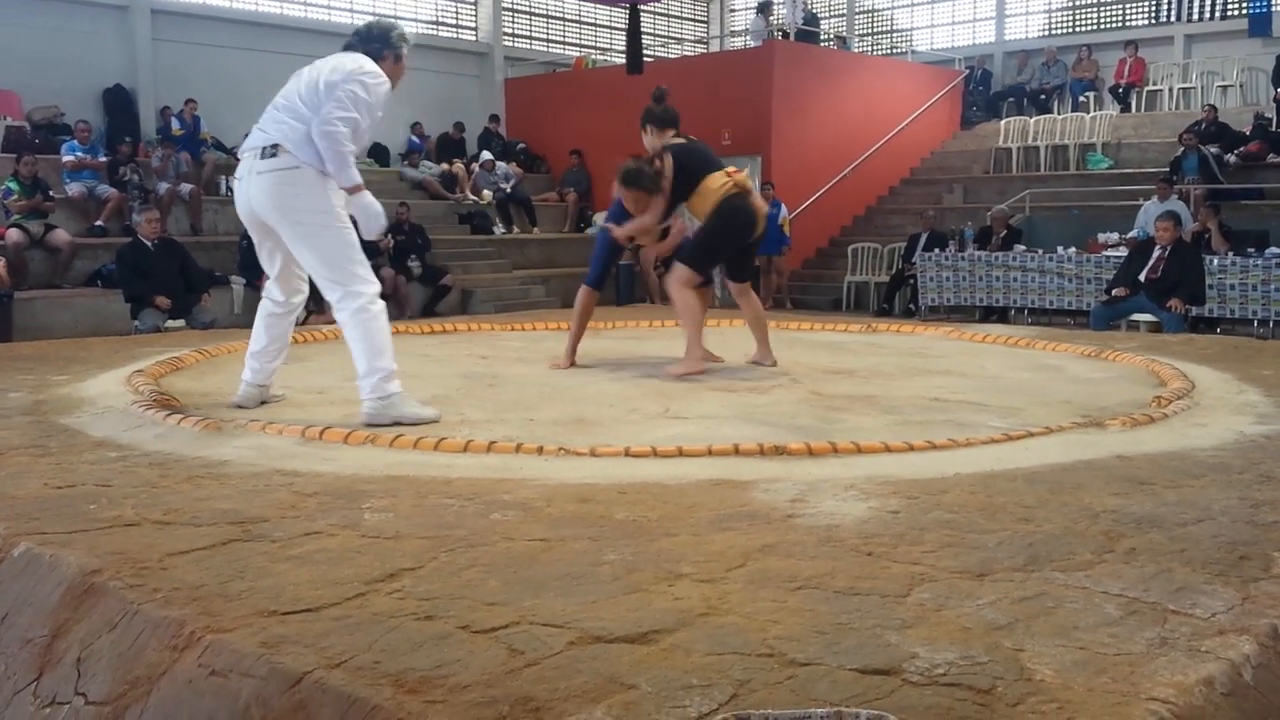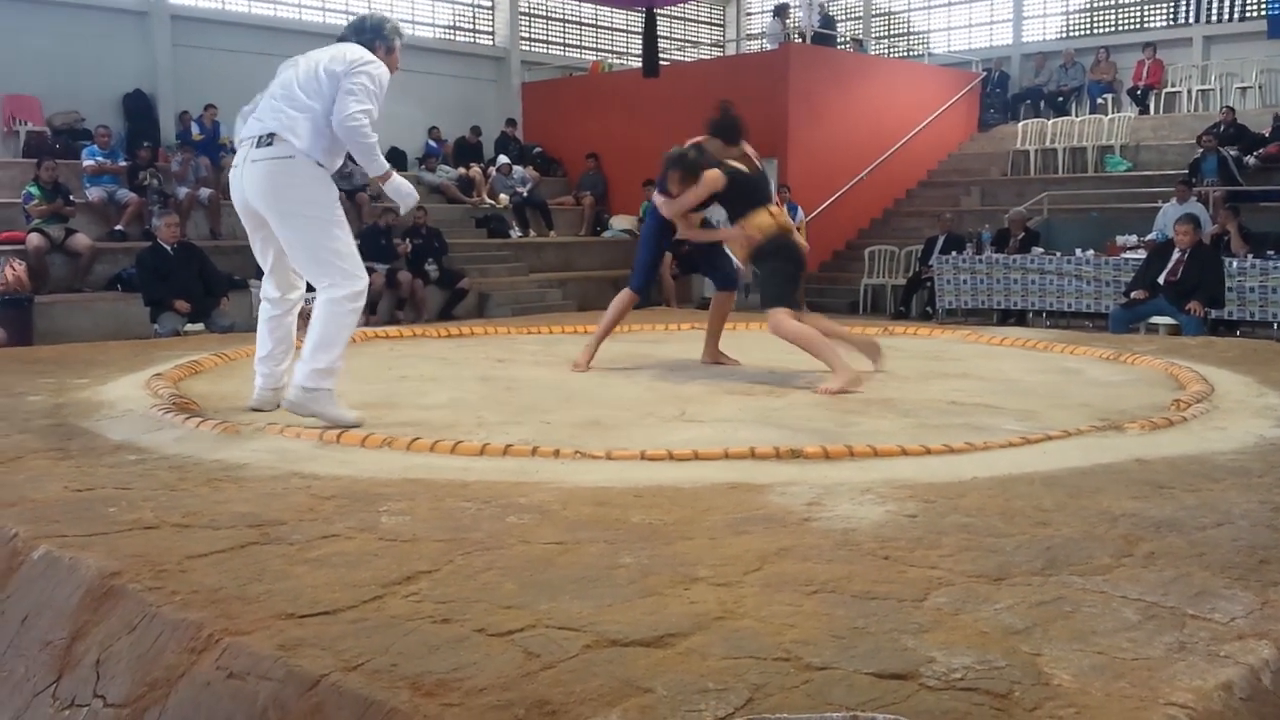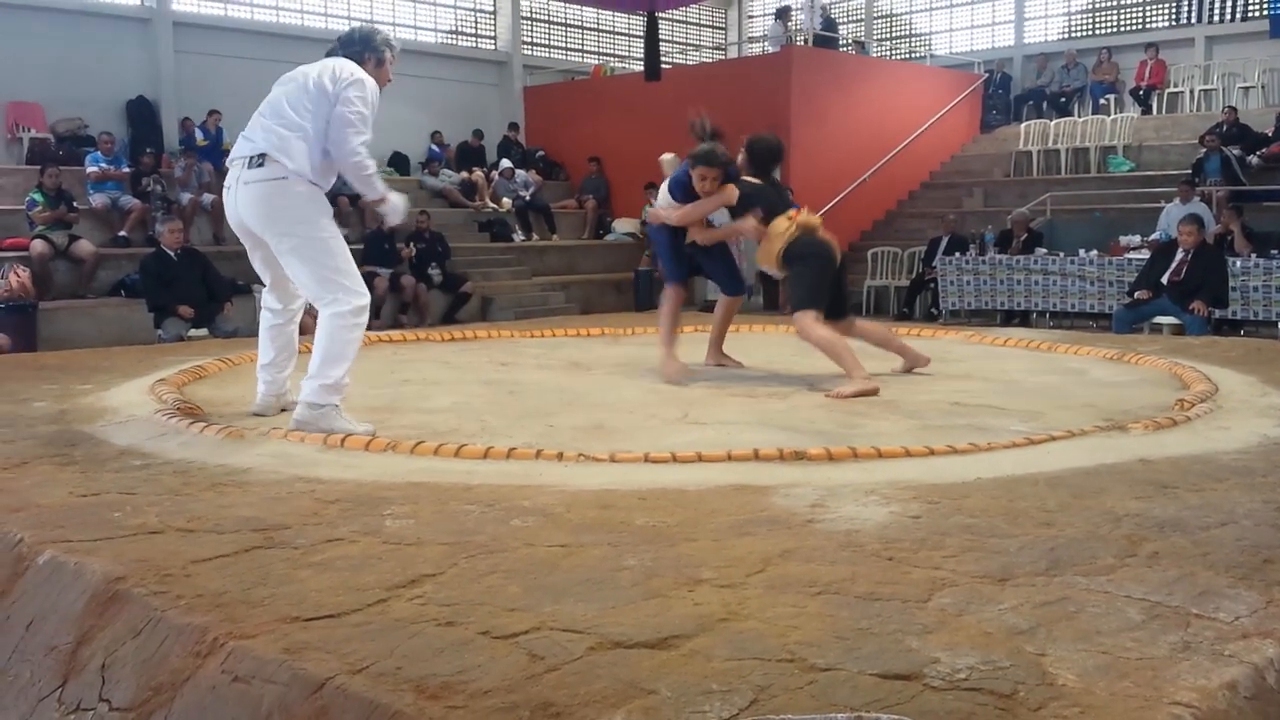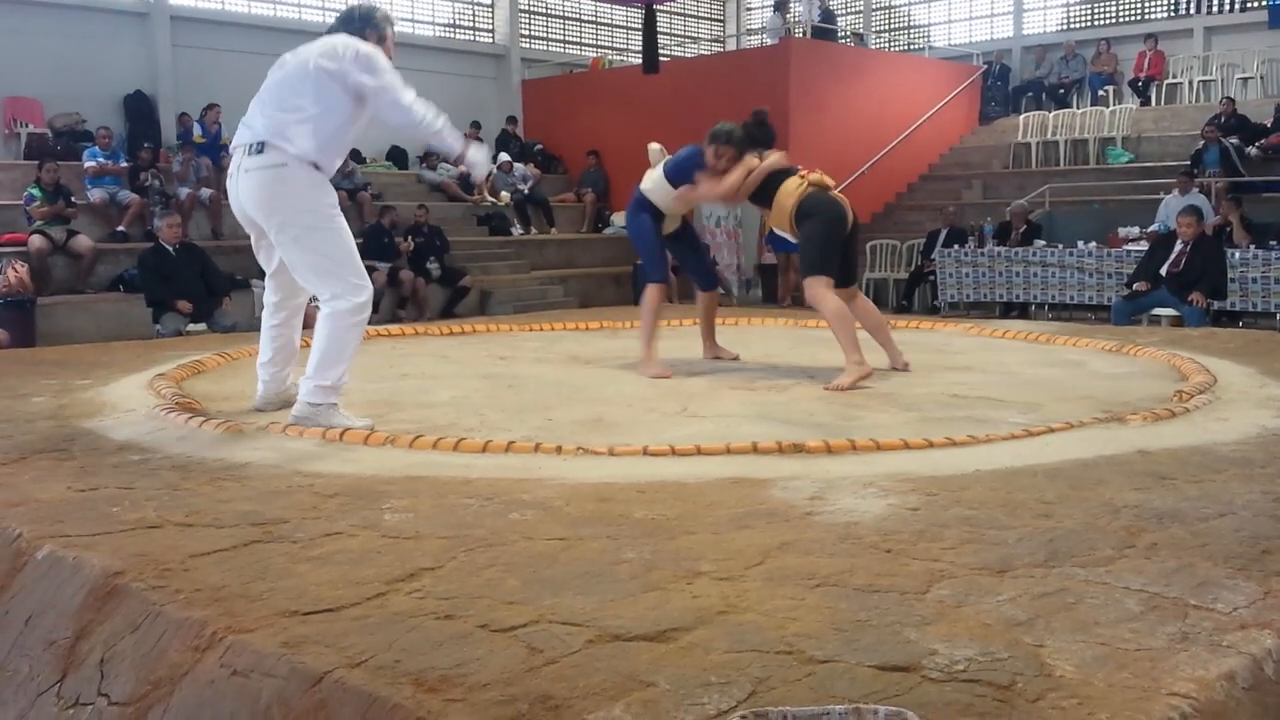
dt=0.2s
person 1, frame 1
left shoulder: (324, 67)
right shoulder: (369, 75)
right elbow: (331, 130)
left wrist: (338, 193)
right wrist: (358, 193)
left hip: (252, 179)
right hip: (293, 180)
left knee: (284, 287)
right knee: (357, 291)
left ankle: (255, 384)
right ankle: (383, 397)
person 1, frame 2
left shoulder: (309, 60)
right shoulder: (369, 65)
left elbow: (250, 116)
right elbow: (350, 122)
right wrist: (387, 178)
left hip: (246, 169)
right hip: (290, 170)
left knee: (282, 282)
right knee: (345, 283)
left ankle: (269, 386)
right ankle: (311, 388)
person 1, frame 3
left shoulder: (302, 76)
right shoulder: (358, 80)
right elbow: (347, 149)
right wrist: (382, 198)
left hip: (238, 187)
right hip: (283, 189)
left knee: (284, 292)
right knee: (346, 299)
left ankle: (271, 392)
right ankle: (319, 404)
person 1, frame 4
left shoulder: (300, 58)
right shoulder: (359, 53)
right elbow: (406, 111)
left wrist: (318, 181)
right wrist: (463, 150)
left hip: (244, 174)
right hip: (287, 176)
left knee: (287, 283)
right knee: (348, 293)
left ankle: (273, 385)
right ankle: (317, 402)
person 2, frame 1
left shoulder: (664, 155)
right shoulder: (692, 147)
left elbow: (656, 215)
left wrist: (626, 230)
left hip: (729, 214)
right hip: (749, 210)
left knee: (678, 282)
right knee: (741, 288)
left ankle: (695, 356)
right ankle: (765, 352)
person 2, frame 2
left shoulder: (715, 175)
right shoulder: (749, 169)
left elbow: (672, 210)
left wrist: (659, 200)
left hip: (775, 252)
right hip: (785, 246)
left knee: (780, 323)
right knee: (795, 318)
left ankle: (844, 372)
right ankle: (863, 344)
person 2, frame 3
left shoulder: (732, 190)
right shoulder: (771, 185)
left elbow: (684, 216)
left hip: (806, 255)
right hip: (825, 248)
left knee: (806, 324)
right knee: (844, 324)
left ankle: (861, 378)
right ankle: (912, 355)
person 2, frame 4
right shoulder: (770, 161)
left hip: (817, 213)
right hip: (838, 208)
left knee: (818, 291)
right knee: (848, 293)
left ankle: (856, 363)
right ankle: (896, 356)
person 3, frame 1
left shoulder: (663, 188)
right shoulder: (619, 210)
left hip: (661, 231)
left knee: (702, 276)
right knee: (594, 279)
right ankle: (569, 352)
person 3, frame 2
right shoulder: (669, 176)
right hip: (661, 219)
left knee: (728, 279)
right knee: (639, 287)
left ankle: (711, 351)
right ankle: (590, 348)
person 3, frame 3
left shoulder: (731, 176)
right shoulder: (681, 180)
right elbow: (702, 235)
right wrist: (738, 228)
left hip: (699, 225)
right hip: (666, 225)
left knee: (735, 286)
right knee: (677, 282)
left ankle: (715, 352)
right ankle: (667, 355)
person 3, frame 4
left shoulder: (728, 171)
right shoulder: (694, 157)
right elbow: (722, 190)
right wrist: (745, 167)
left hip: (673, 217)
right hip: (644, 212)
left knee: (708, 279)
right knee: (658, 277)
left ankle: (710, 345)
right ankle: (647, 358)
